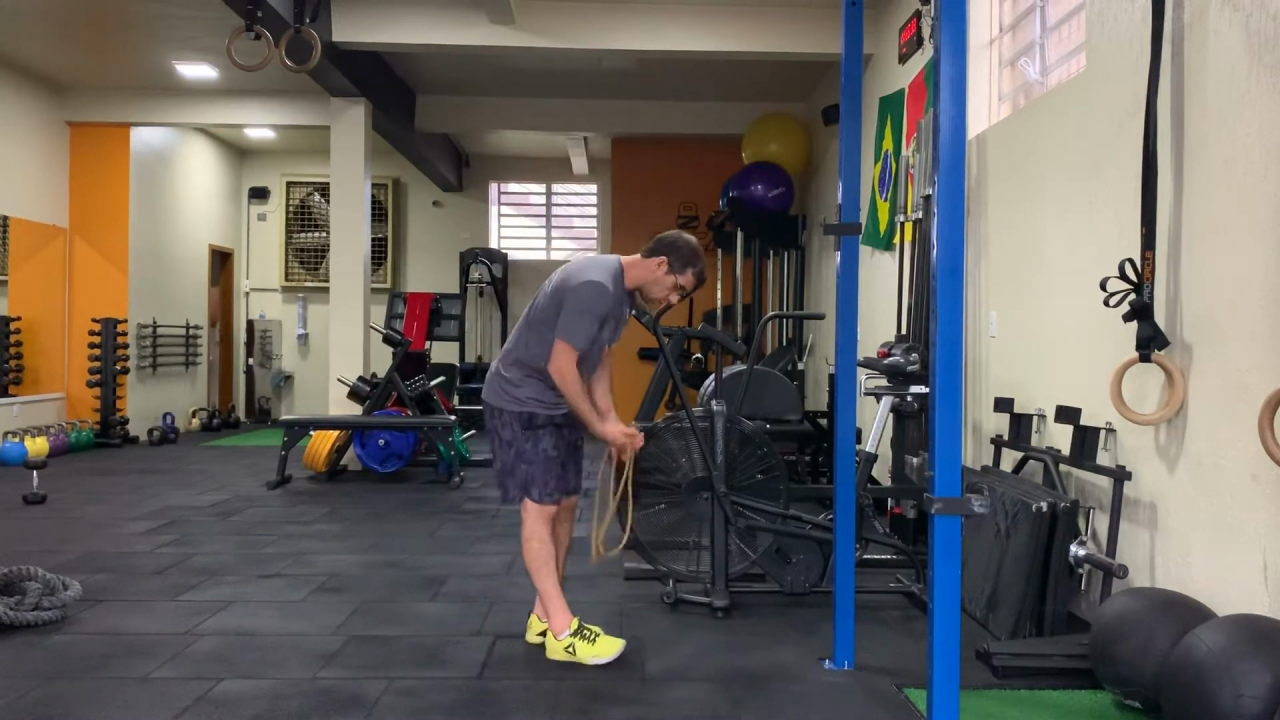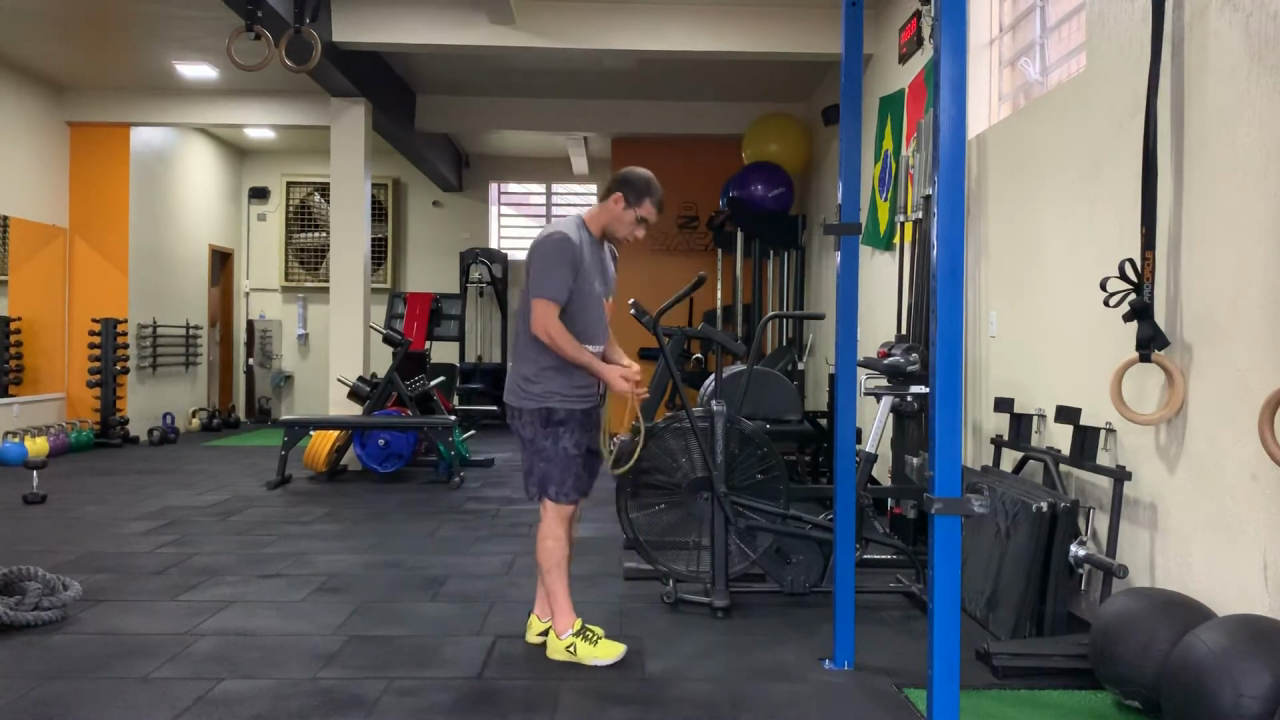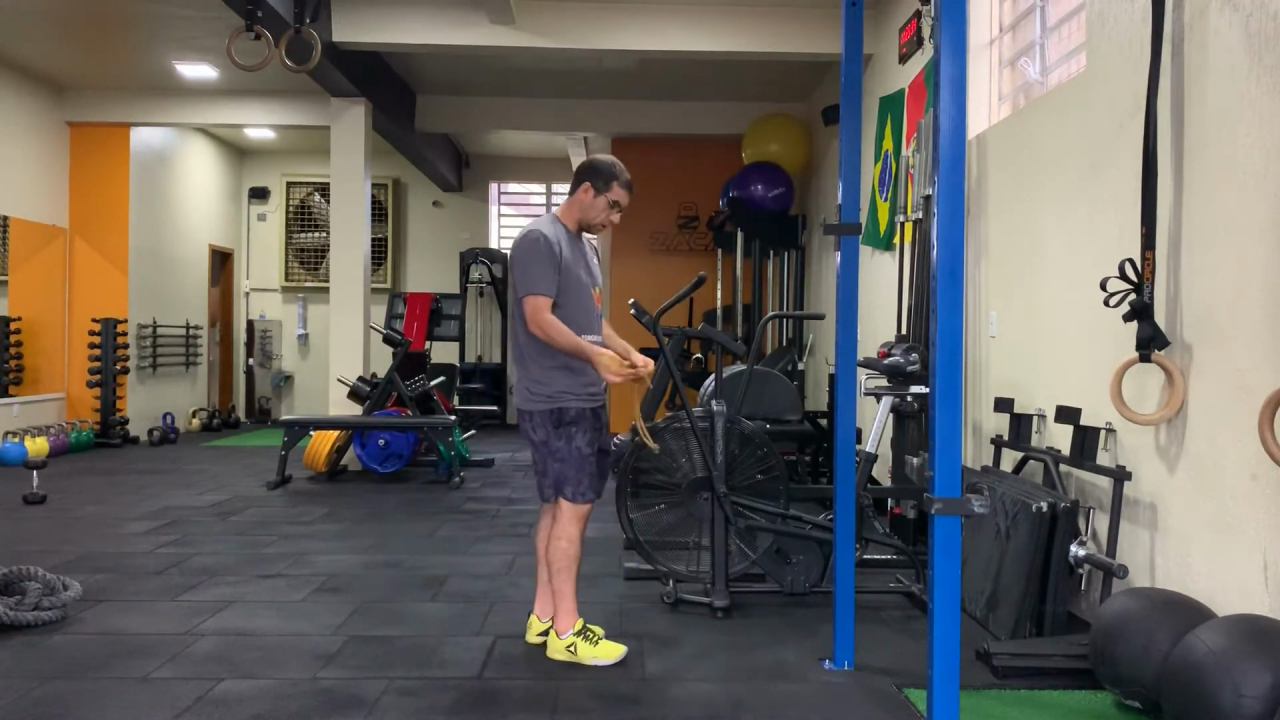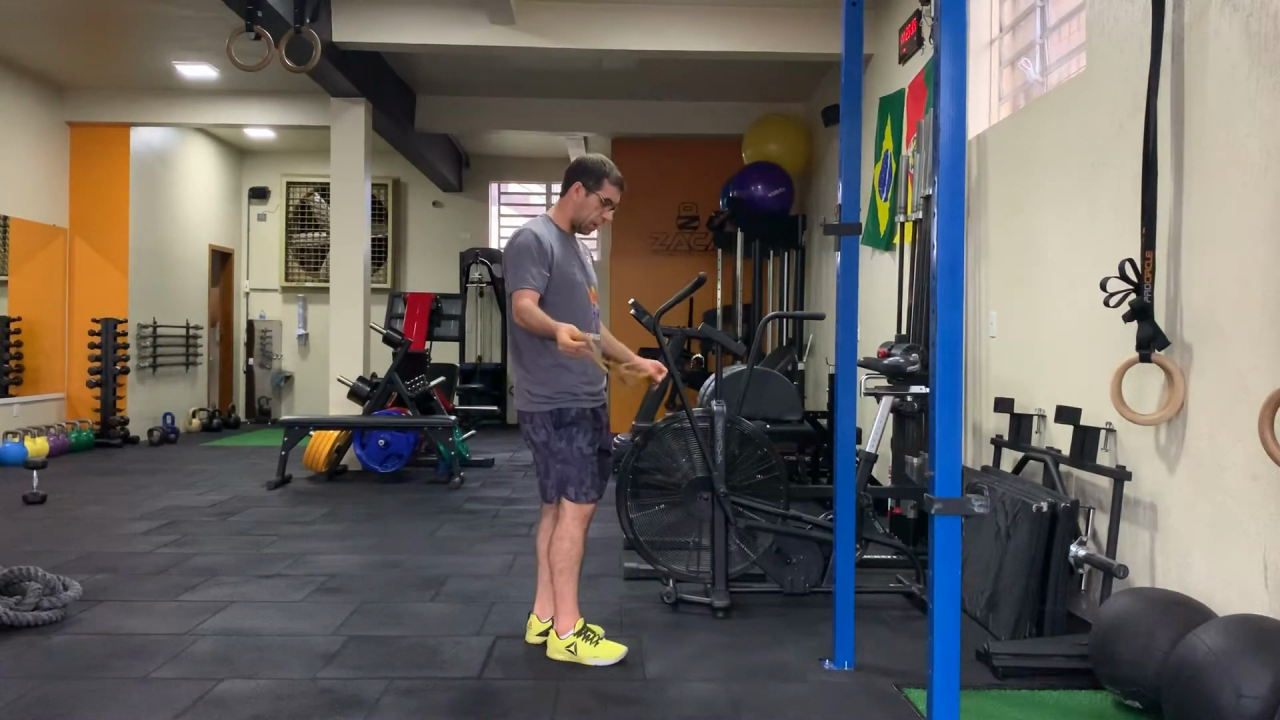
dt=0.4s
person 1, frame 1
left shoulder: (622, 291)
right shoulder: (594, 286)
right elbow: (561, 366)
left wrist: (611, 419)
right wrist: (599, 428)
left hip: (555, 402)
right hip: (521, 401)
left knee: (564, 505)
right knee: (540, 509)
left ankle: (544, 616)
right ankle: (561, 631)
person 1, frame 2
left shoulder: (604, 251)
right shoulder: (561, 242)
right elbow: (544, 324)
left wrist: (621, 362)
right wrist: (602, 372)
left hip: (577, 399)
right hip: (544, 401)
left knee: (565, 505)
right knee: (557, 508)
left ankle: (544, 615)
right ankle: (564, 631)
person 1, frame 3
left shoulder: (586, 247)
right shoulder: (539, 240)
right elbow: (539, 319)
left wrist: (629, 353)
right wrist: (594, 354)
left hip: (583, 399)
right hip: (554, 403)
left knee: (560, 506)
right knee: (572, 508)
left ankle: (544, 616)
right ankle: (565, 631)
person 1, frame 4
left shoulder: (577, 248)
right shoulder: (532, 241)
right elbow: (523, 307)
left wrist: (635, 361)
right wrist: (556, 330)
left hip: (583, 400)
right hip: (554, 404)
left knee: (559, 506)
right knee: (576, 508)
left ankle: (545, 616)
right ankle: (566, 631)
